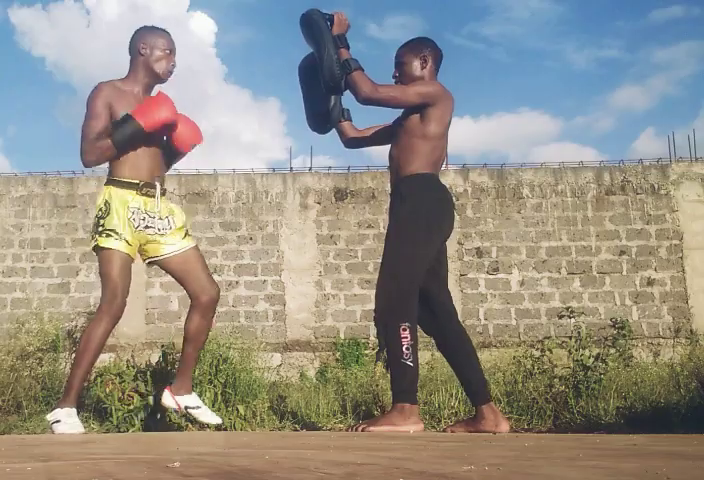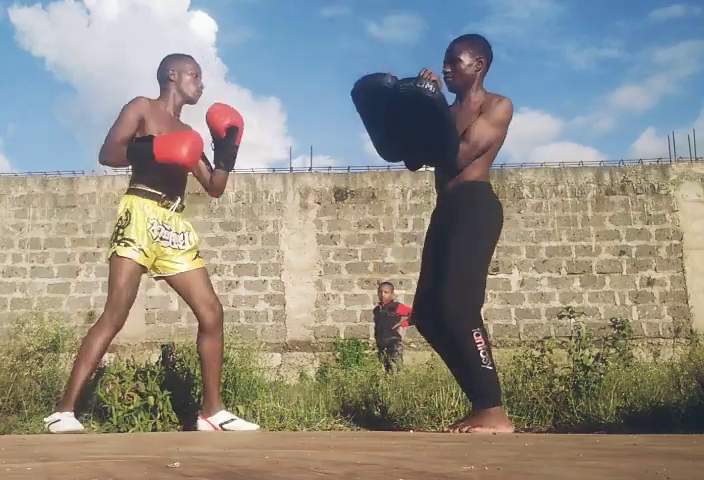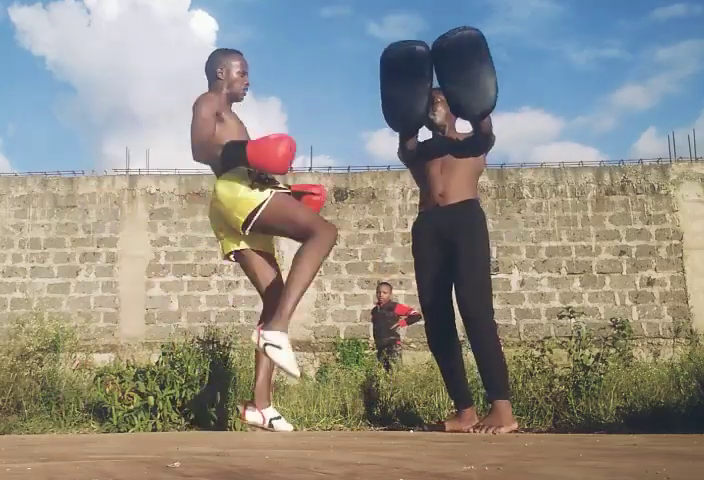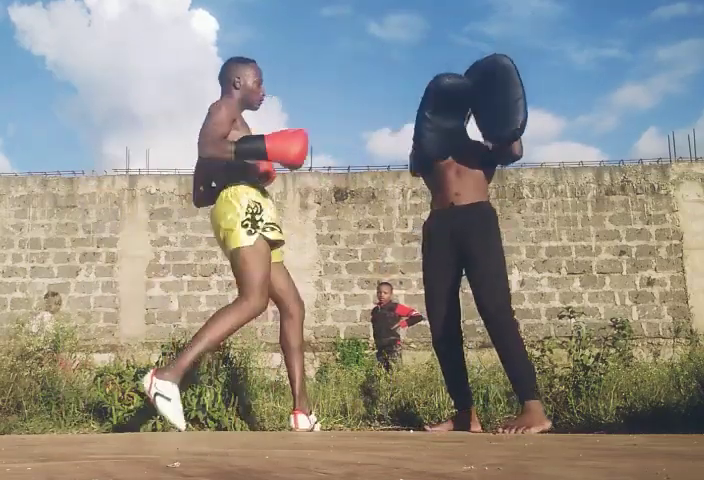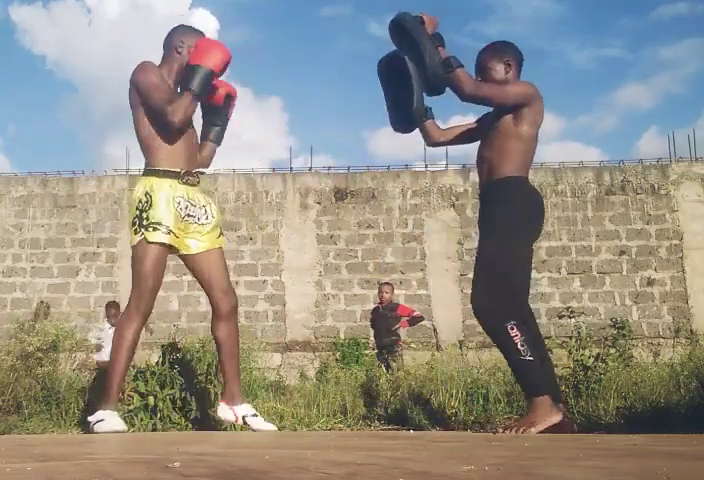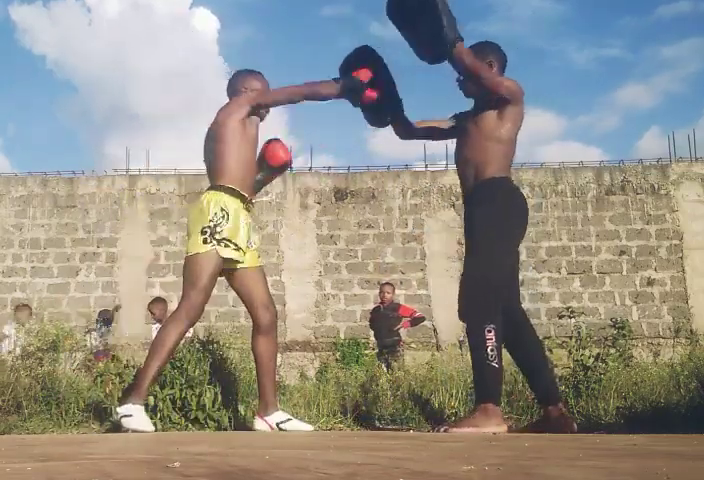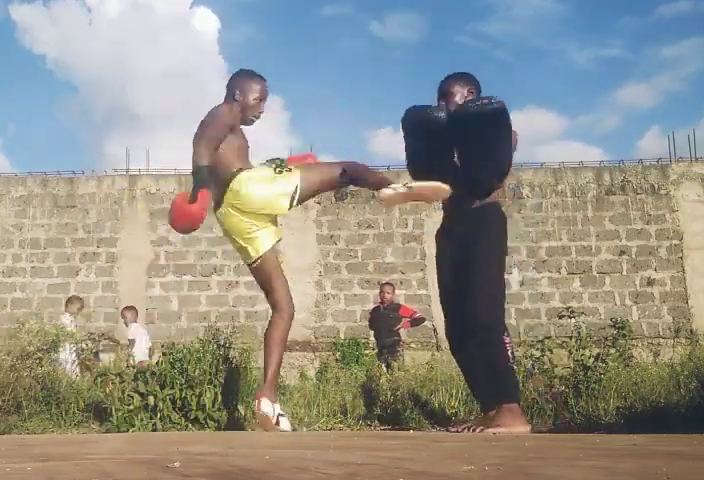
dt=0.7s
person 1, frame 1
left shoulder: (435, 93)
right shoulder: (408, 119)
left elbow: (368, 93)
right elbow: (352, 137)
left wrist: (339, 41)
left hip: (420, 201)
right hip: (421, 206)
left knee: (393, 301)
right knee: (436, 310)
left ankle: (405, 410)
right ankle: (487, 412)
person 1, frame 2
left shoulder: (496, 105)
right shoulder: (449, 111)
left elbow: (459, 154)
left hip: (474, 206)
right hip: (446, 212)
left knee: (457, 311)
right knee: (427, 315)
left ankle: (494, 411)
right ankle: (483, 404)
person 1, frame 3
left shoulder: (472, 141)
right shoulder: (420, 150)
left elbow: (486, 133)
right elbow: (406, 147)
left hip: (467, 221)
right hip: (428, 225)
left knee: (477, 311)
right knee: (437, 323)
left ankle: (502, 407)
right ankle: (464, 410)
person 1, frame 4
left shoulder: (483, 147)
right shoulder: (430, 150)
left elbow: (513, 150)
right elbow: (420, 162)
left wrist: (503, 111)
right wrist: (431, 128)
left hip: (478, 220)
right hip: (438, 227)
left knee: (495, 308)
right knee: (441, 323)
left ankle: (533, 406)
right ankle: (465, 411)
person 1, frame 5
left shoulder: (527, 95)
right shoulder: (488, 121)
left elbow: (468, 90)
right elbow: (436, 137)
left wrist: (435, 43)
left hip: (514, 202)
right hip: (496, 206)
left knee: (490, 300)
right knee: (511, 306)
left ankle: (542, 402)
right ankle: (548, 402)
person 1, frame 6
left shoulder: (509, 93)
right shoulder: (466, 120)
left elbow: (466, 62)
right elbow: (409, 130)
left hip: (496, 202)
right hip: (486, 207)
left knee: (478, 300)
right knee: (503, 306)
left ankle: (488, 408)
right ankle: (554, 410)
person 1, frame 7
left shoulder: (501, 132)
left elbow: (489, 181)
right elbow: (427, 181)
right wrist: (429, 153)
left hip: (484, 223)
right hip: (451, 231)
left knee: (486, 312)
right knee: (458, 328)
left ankle: (512, 411)
right ankle: (492, 409)
person 2, frame 1
left shoulder: (156, 99)
right shoulder: (106, 93)
right elbow: (89, 155)
left wrist: (176, 143)
right wrist: (133, 126)
left hip: (159, 209)
right hip: (120, 206)
left knee: (207, 294)
right knee: (112, 306)
left ankle: (181, 388)
right ankle: (66, 406)
person 2, frame 2
left shoulder: (184, 132)
right shoulder: (140, 107)
left elbow: (214, 187)
right elbow: (106, 154)
left wrist: (226, 146)
right wrist: (151, 150)
left hip: (173, 226)
right hip: (138, 216)
left knee: (212, 313)
right knee: (115, 316)
left ankle: (212, 410)
right ankle: (63, 410)
person 2, frame 3
left shoulder: (230, 118)
right shoulder: (208, 102)
right elbow: (201, 151)
left wrist: (294, 194)
right wrist: (244, 152)
right hip: (238, 191)
left knee: (275, 297)
right knee: (323, 232)
left ankle: (261, 404)
right ankle: (276, 328)
person 2, frame 4
left shoulder: (232, 124)
right shoulder: (221, 110)
left elbow: (200, 186)
right elbow: (207, 153)
left wrist: (257, 161)
right wrist: (255, 149)
left hip: (243, 214)
right hip: (244, 208)
left knee: (293, 307)
right knee: (254, 301)
left ankle: (301, 411)
right ankle: (167, 376)
person 2, frame 5
left shoulder: (184, 97)
right shoulder: (146, 74)
right elbow: (172, 117)
left wrist: (218, 116)
right wrist: (201, 74)
left hip: (193, 201)
right hip: (160, 195)
left knee: (226, 302)
right knee: (142, 302)
left ankle: (233, 400)
right ankle: (107, 407)
person 2, frame 6
left shoulder: (225, 132)
right shoulder: (239, 106)
right elbow: (299, 92)
left wrist: (268, 169)
right wrist: (347, 85)
left hip: (238, 220)
right hip: (219, 213)
left knee: (266, 317)
right knee: (189, 310)
left ankle: (269, 411)
right ankle: (133, 401)
person 2, frame 7
left shoulder: (228, 134)
right shoulder: (222, 114)
right elbow: (203, 139)
left wrist: (285, 168)
right wrist: (201, 182)
left hip: (236, 215)
right hip: (252, 188)
left knee: (283, 308)
right knee: (347, 168)
left ankle: (268, 398)
right ankle: (392, 189)
